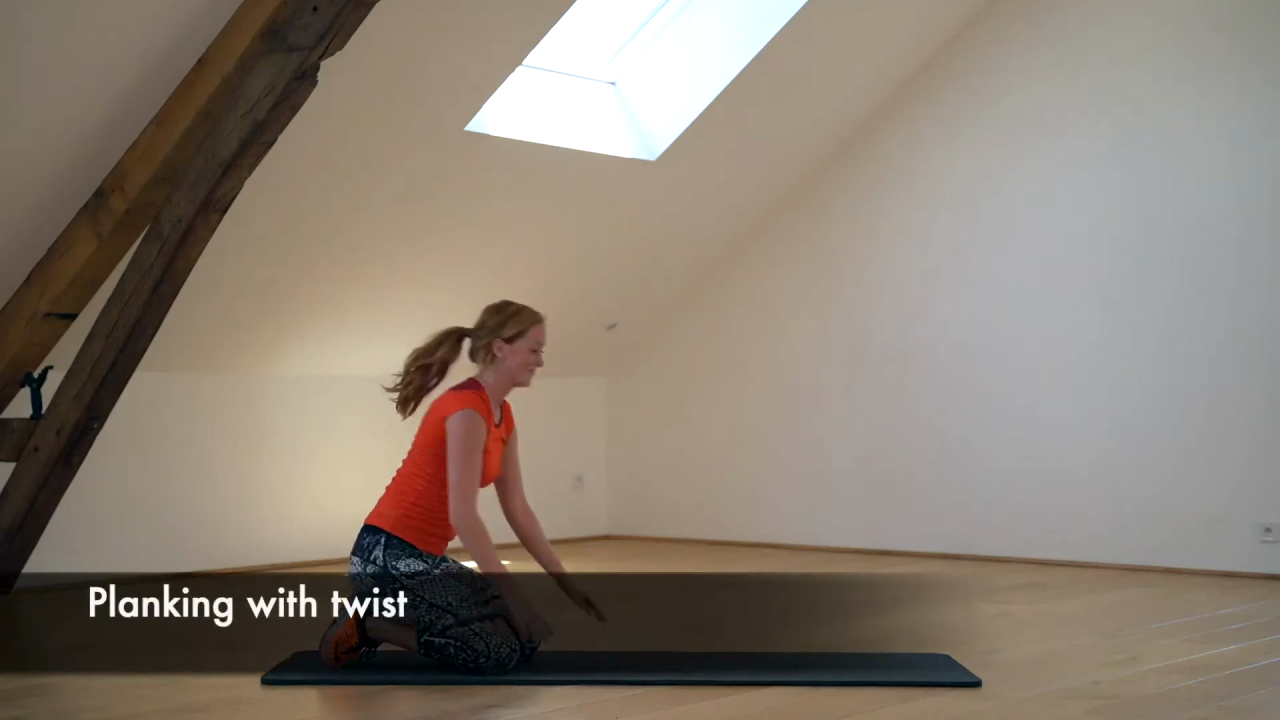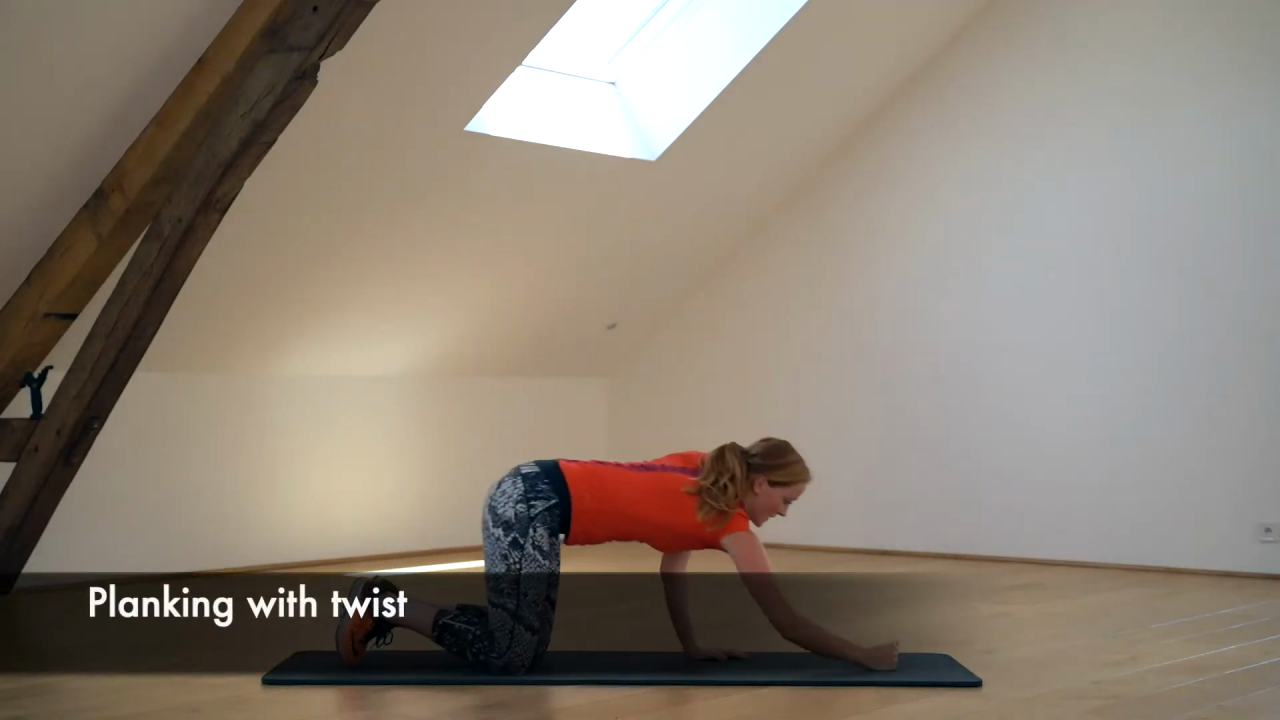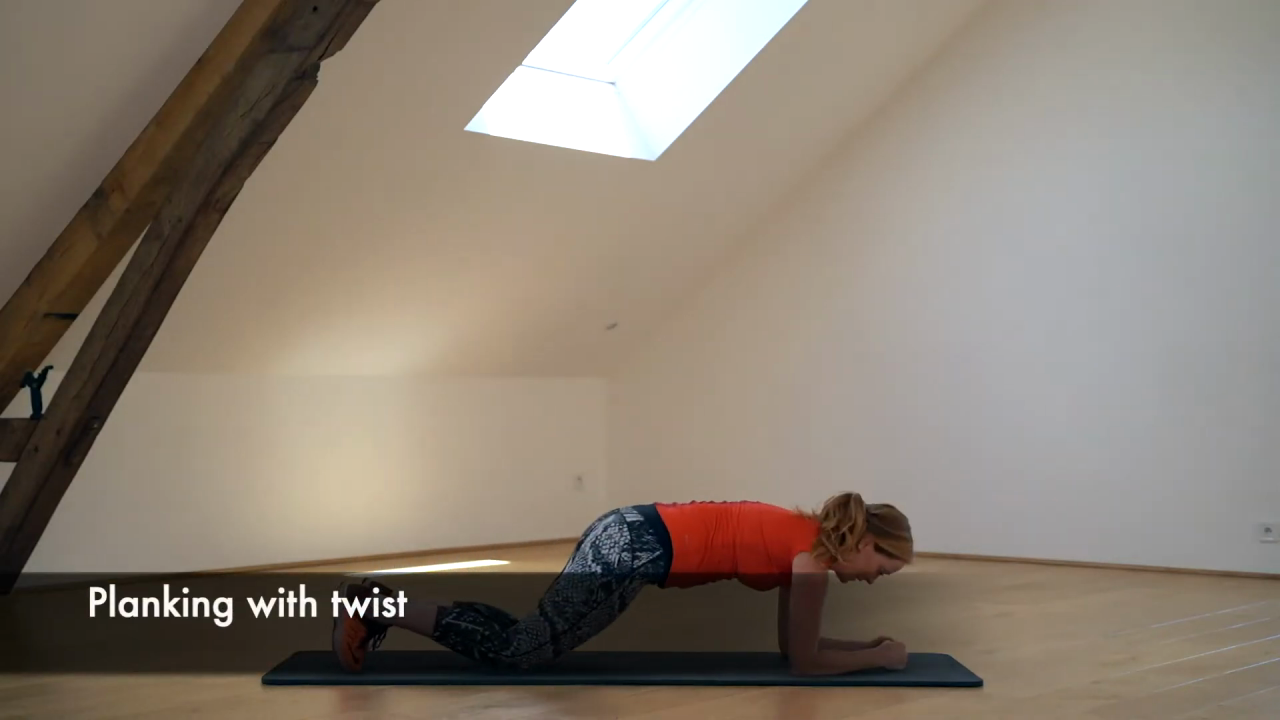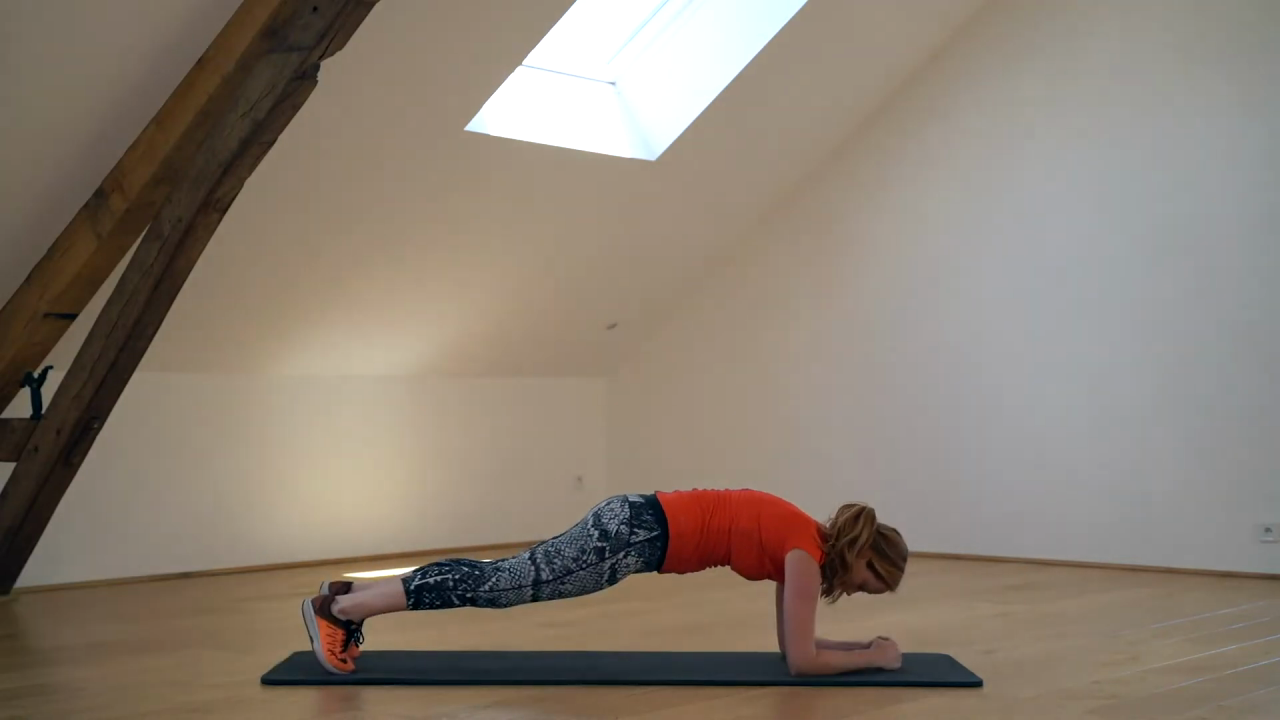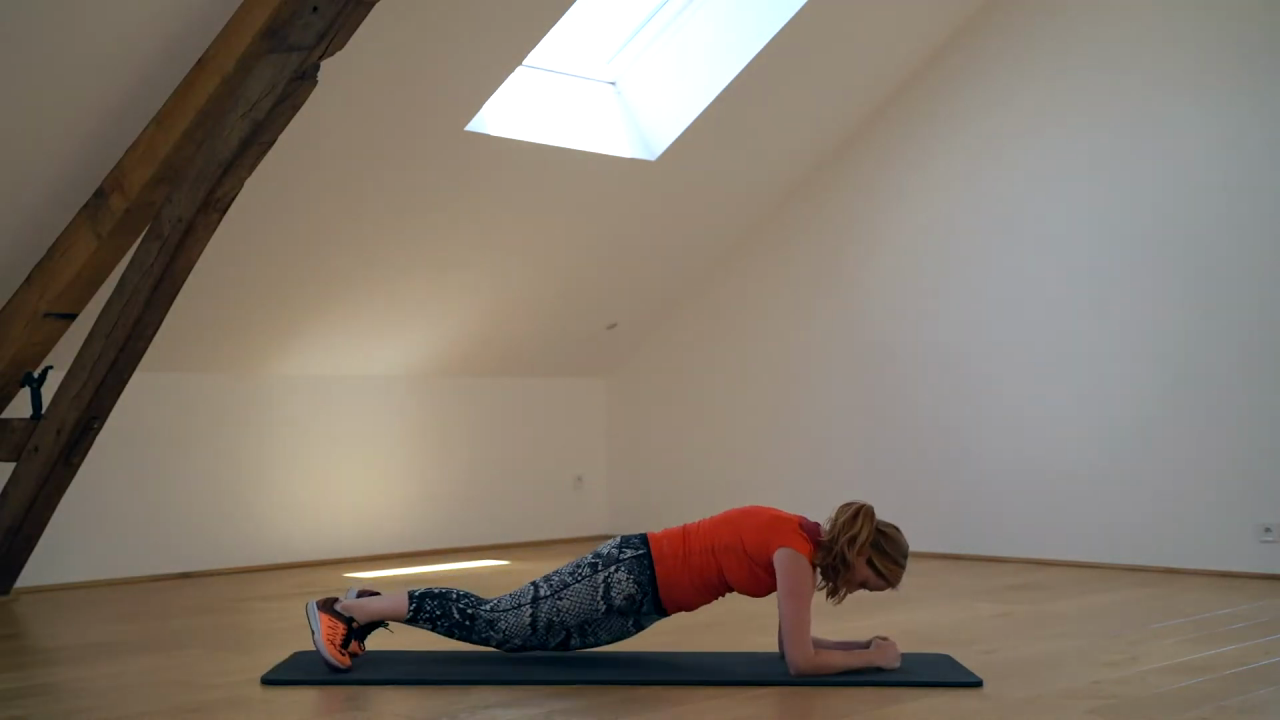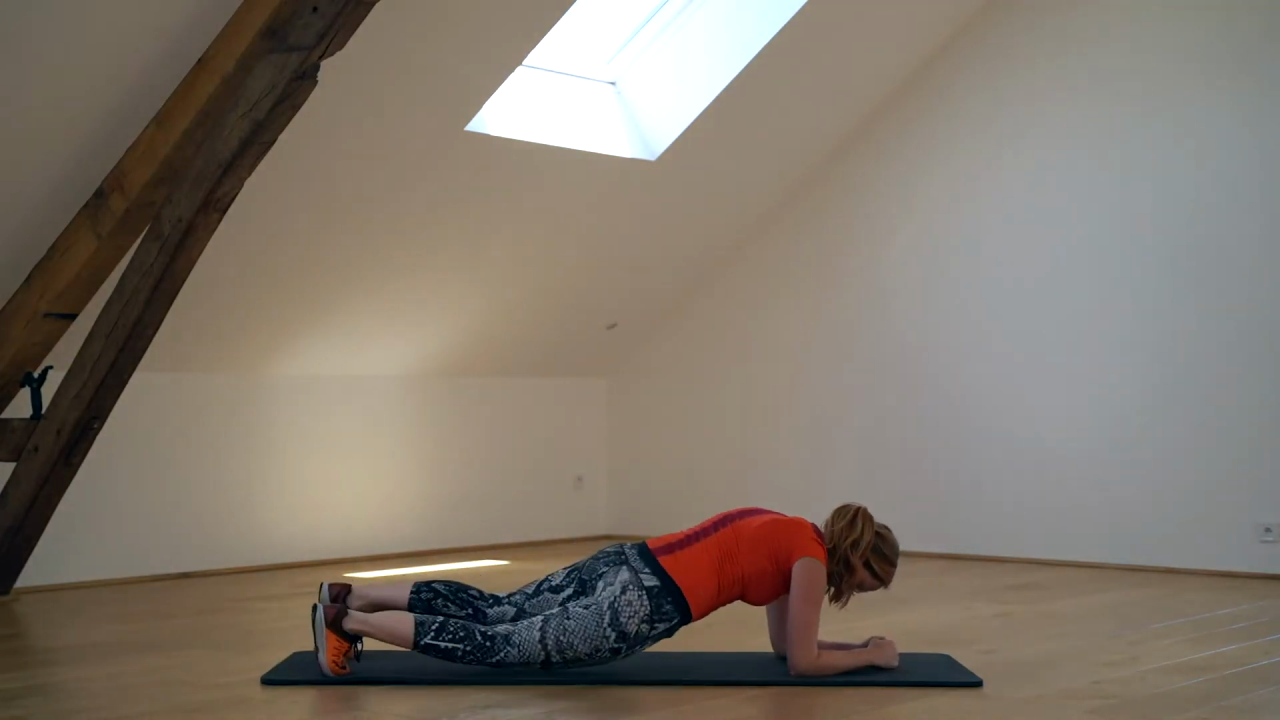
dt=0.7s
person 1, frame 1
left shoulder: (500, 415)
right shoulder: (468, 411)
left elbow: (518, 510)
right elbow: (463, 513)
left wrist: (565, 582)
right wrist: (513, 596)
left hip: (421, 555)
right hip: (388, 556)
left knee: (526, 638)
right knee: (497, 651)
left ankle: (386, 611)
right ankle: (371, 625)
person 1, frame 2
left shoulder: (700, 476)
right shoulder: (731, 521)
left elbow: (671, 569)
right elbow: (787, 623)
left wrist: (691, 645)
right wrist: (864, 655)
left hip: (523, 491)
right hip: (530, 508)
left knee: (524, 640)
right knee: (511, 654)
left ankle: (389, 602)
right ankle: (388, 607)
person 1, frame 3
left shoulder: (801, 538)
right shoulder: (813, 552)
left elbow: (792, 641)
right elbow: (805, 661)
left wrist: (867, 643)
right wrist: (880, 657)
left hip: (629, 532)
right hip: (636, 549)
left knee: (528, 635)
right knee: (520, 648)
left ankle: (384, 603)
right ankle: (377, 608)
person 1, frame 4
left shoulder: (802, 541)
right shoulder: (806, 552)
left elbow: (793, 643)
right elbow: (803, 661)
left wrist: (864, 644)
right wrist: (875, 657)
left hip: (636, 523)
right hip: (638, 535)
left knee: (499, 578)
right knee: (499, 584)
left ankle: (352, 592)
right ankle: (338, 608)
person 1, frame 5
left shoulder: (808, 545)
right shoulder: (796, 552)
left elbow: (792, 643)
right elbow: (800, 659)
left wrist: (861, 644)
right wrist: (873, 658)
left hip: (640, 596)
right hip: (629, 574)
left knee: (509, 629)
right knee: (496, 620)
left ankle: (369, 603)
right ankle: (344, 610)
person 1, frame 6
left shoulder: (787, 535)
right shoulder: (812, 557)
left elbow: (783, 643)
right elbow: (803, 662)
left wrist: (859, 646)
right wrist: (872, 655)
left hip: (622, 563)
right hip: (639, 606)
left knee: (494, 610)
right knee: (497, 644)
left ankle: (352, 594)
right ankle: (347, 622)
